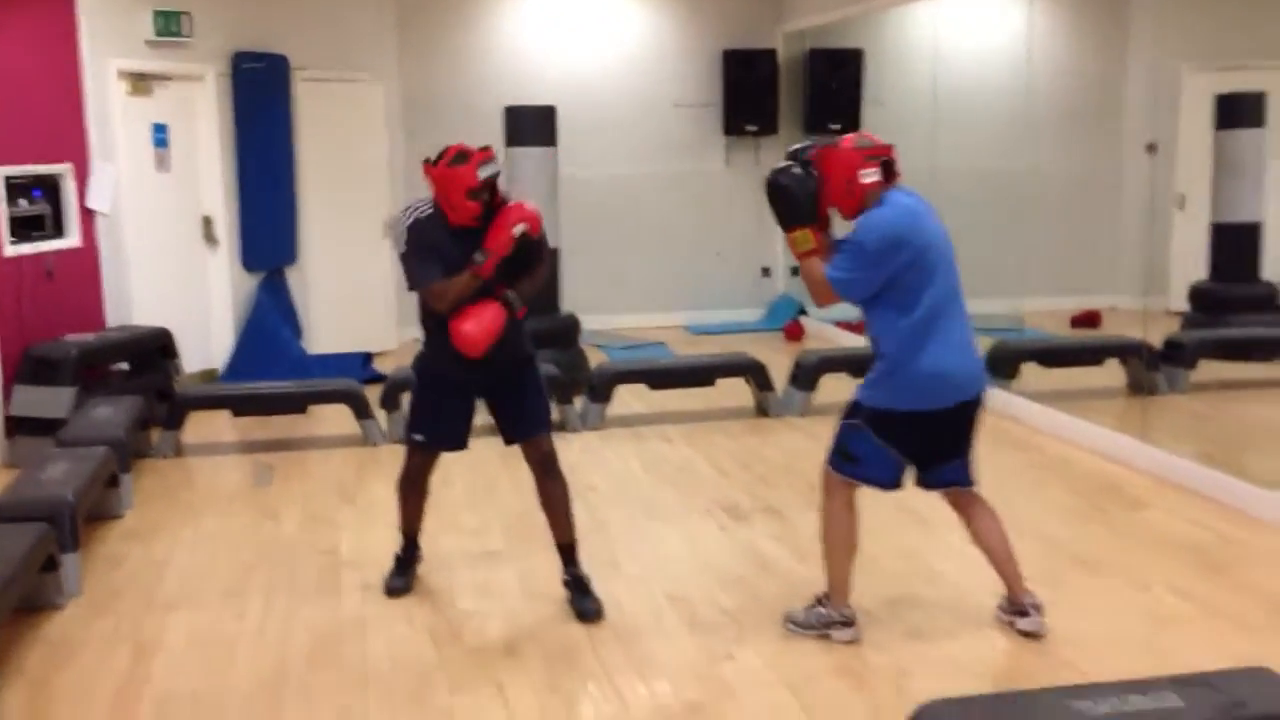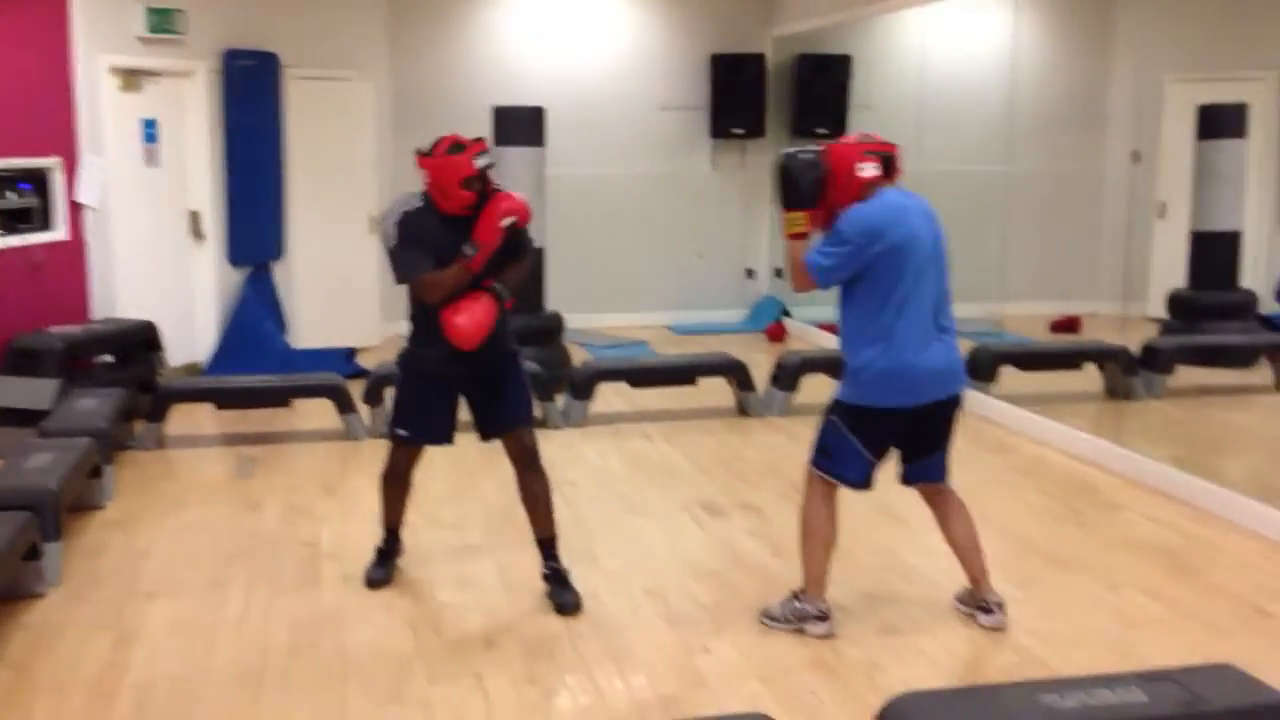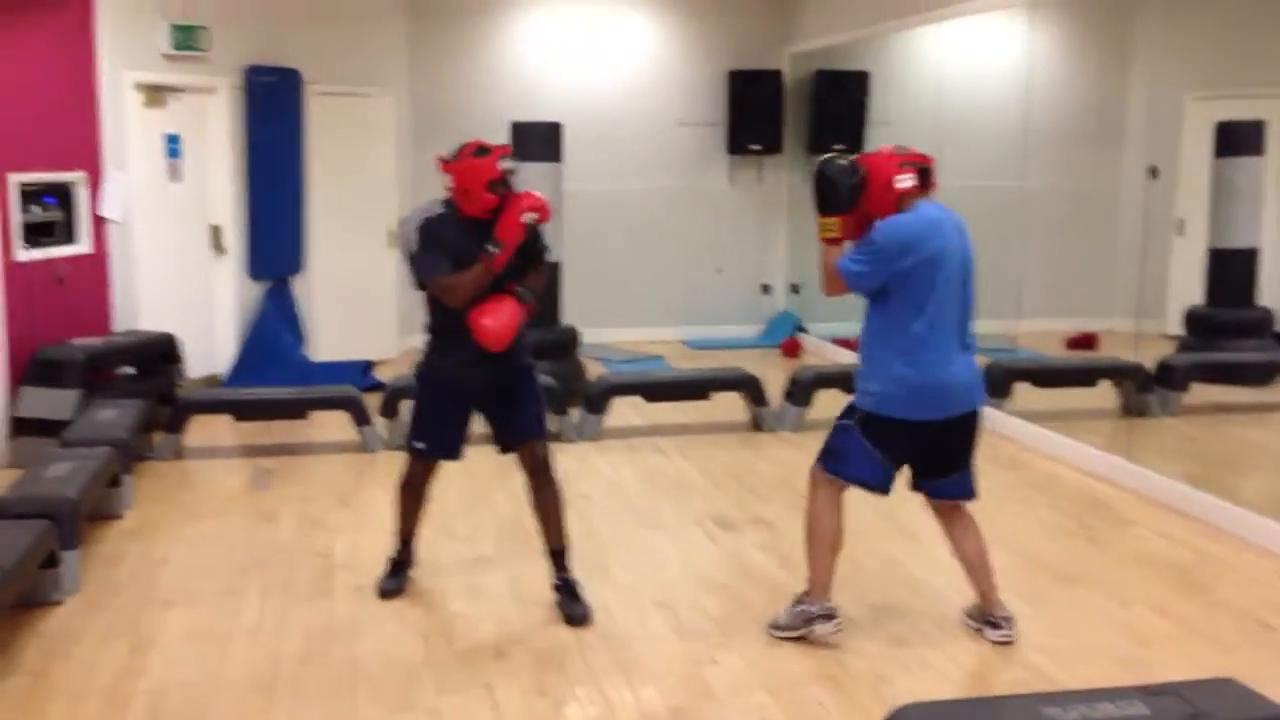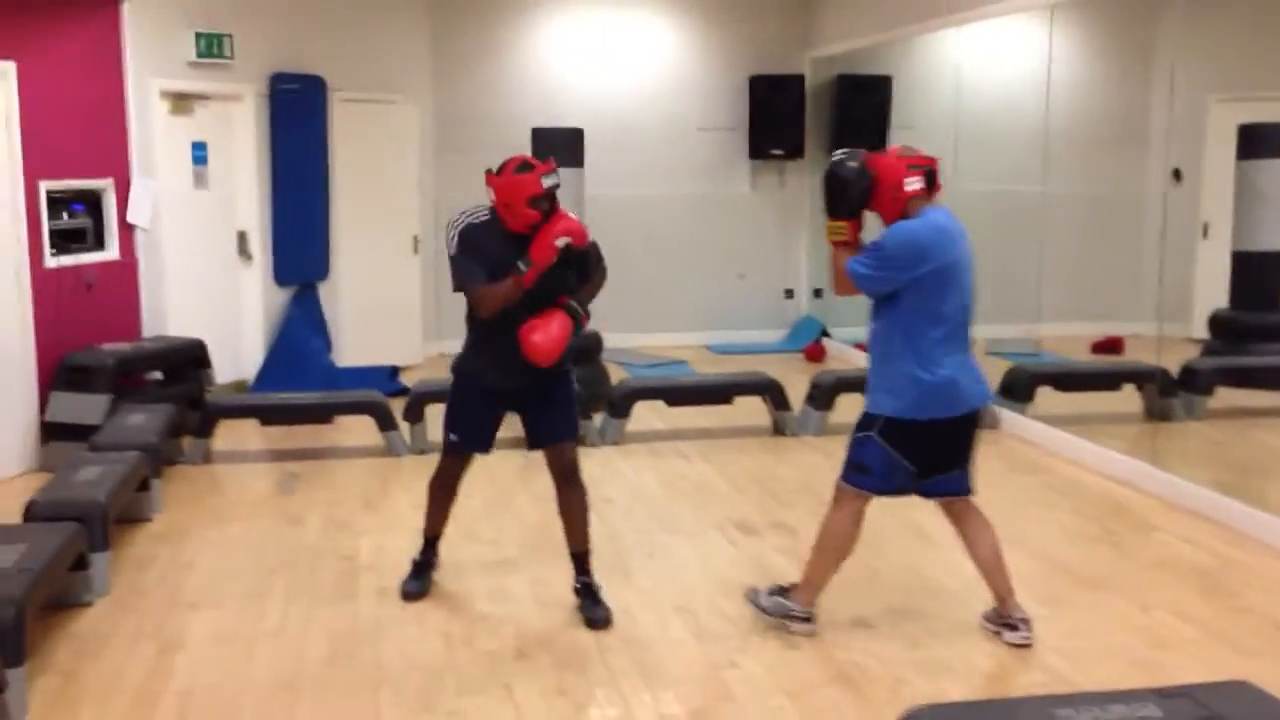
dt=0.2s
person 1, frame 1
left shoulder: (883, 226)
right shoulder: (910, 208)
left elbow: (824, 292)
right elbow: (845, 264)
left wrist: (798, 226)
right wrist: (813, 217)
left hip: (905, 385)
right hip: (959, 379)
left knee: (839, 483)
right knee: (960, 492)
left ankle: (837, 610)
right ankle: (1022, 602)
person 1, frame 2
left shoulder: (867, 218)
right shoulder: (918, 211)
left elbow: (803, 278)
left wrist: (798, 211)
right wrist: (824, 213)
left hip: (879, 384)
right hip: (938, 377)
left knee: (821, 483)
right knee: (934, 488)
left ankle: (812, 604)
right ankle: (985, 597)
person 1, frame 3
left shoulder: (902, 231)
right shoulder: (948, 225)
left elbow: (836, 283)
left wrist: (834, 217)
right wrist: (854, 220)
left hip: (896, 396)
right hip: (955, 393)
left knee: (826, 482)
right knee: (949, 505)
left ankle: (816, 605)
right ankle: (993, 612)
person 1, frame 4
left shoulder: (913, 237)
right shoulder: (944, 227)
left elbow: (845, 281)
right elbow: (868, 269)
left wrist: (841, 221)
right wrist: (851, 219)
left hip: (911, 398)
right hip: (959, 393)
left knee: (851, 497)
right knee: (959, 504)
left ankle: (800, 602)
right ankle: (1011, 615)
person 2, frame 1
left shoulder: (510, 214)
right shoulder: (416, 227)
left elbow: (538, 268)
right elbow: (439, 301)
left wrist: (506, 302)
right wrist: (490, 255)
left hip: (508, 357)
right hip: (446, 364)
left knee: (543, 457)
right knee: (416, 465)
left ankle: (573, 574)
right ankle: (408, 553)
person 2, frame 2
left shoulder: (496, 206)
right shoulder: (405, 221)
left elbow: (522, 259)
right elbow: (432, 291)
left wrist: (493, 294)
right wrist: (480, 245)
left hip: (492, 351)
right hip: (431, 359)
left knee: (525, 452)
right knee: (401, 459)
left ankle: (553, 568)
right ankle: (390, 545)
person 2, frame 3
left shoulder: (518, 215)
right shoulder: (426, 227)
left elbow: (538, 266)
right elbow: (454, 295)
left wrist: (516, 298)
right wrist: (502, 246)
left hip: (508, 363)
right hip: (448, 370)
left knee: (538, 464)
right knee: (419, 468)
left ankle: (563, 578)
right ankle: (403, 555)
person 2, frame 4
left shoulder: (564, 229)
right shoulder: (469, 233)
left elbow: (595, 274)
right elbow: (484, 305)
left wrist: (571, 310)
right wrist: (535, 263)
left hip: (546, 367)
right hip: (483, 370)
left knee: (566, 467)
right knee: (451, 466)
left ankle: (584, 581)
right ankle: (426, 559)
